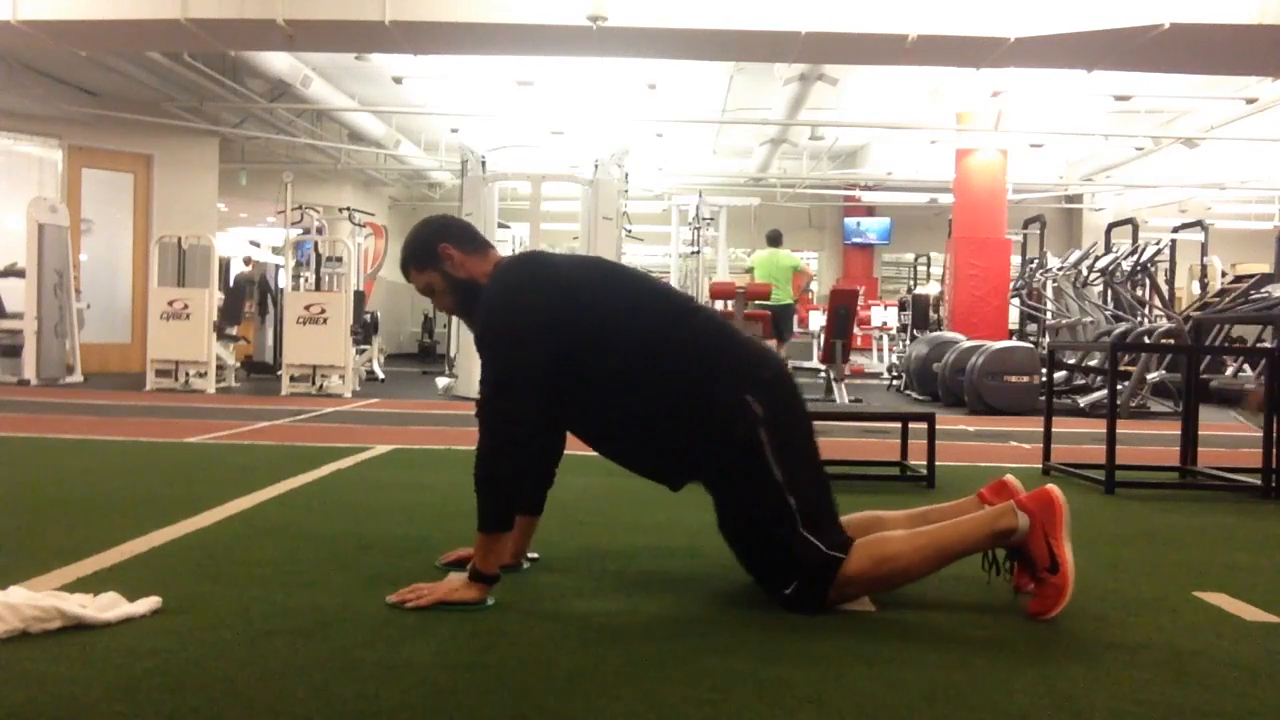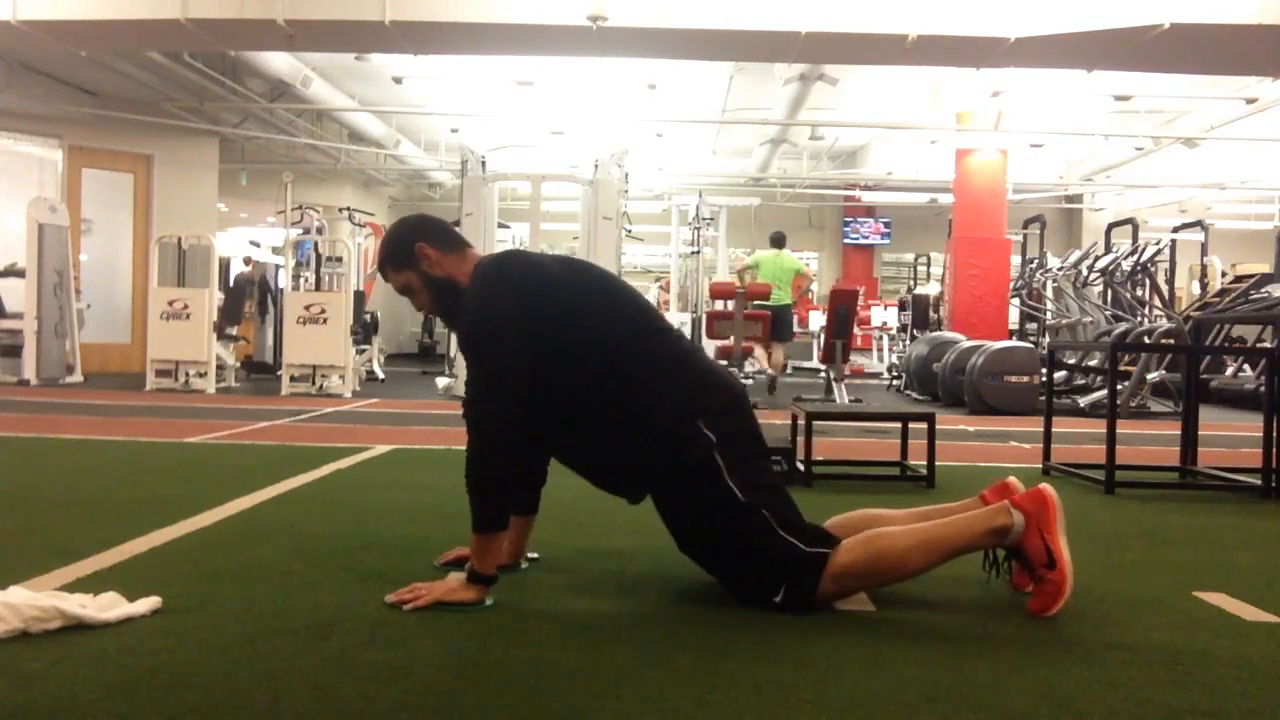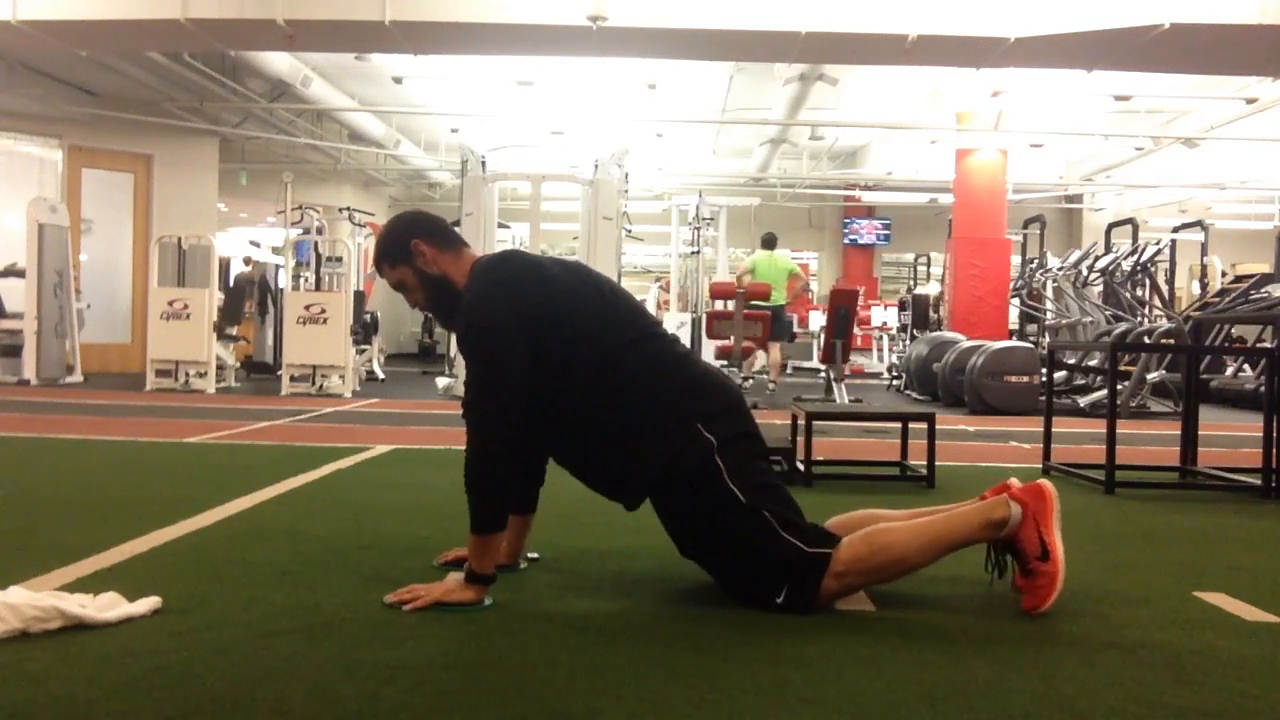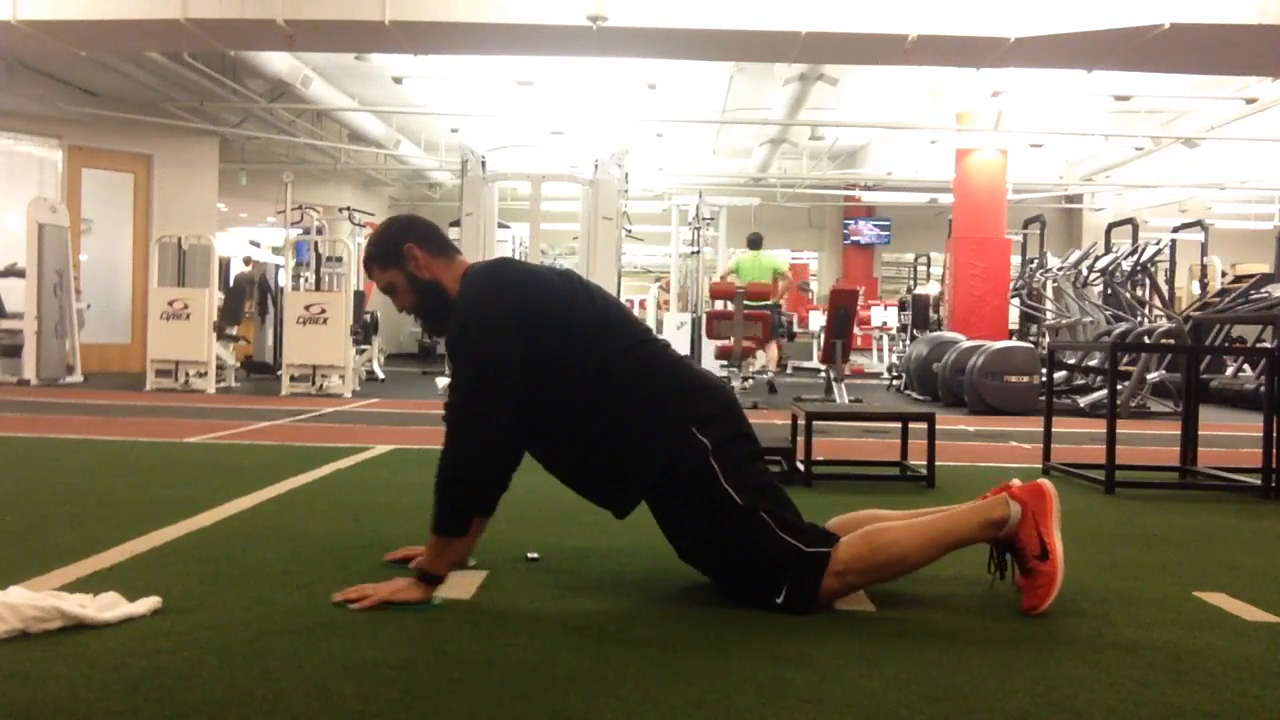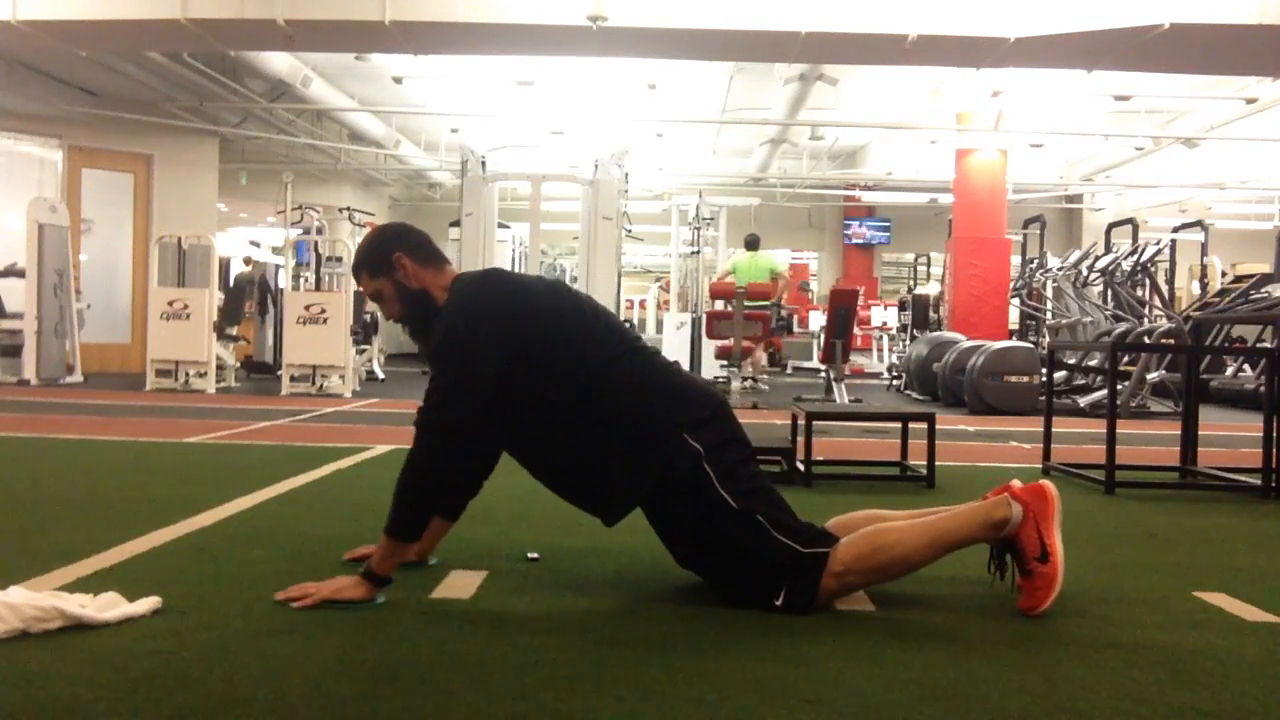
dt=0.4s
person 1, frame 1
left shoulder: (511, 298)
right shoulder: (536, 290)
left elbow: (507, 437)
right elbow: (539, 434)
left wrist: (481, 575)
right wrist: (511, 547)
left hip: (738, 407)
right hip: (731, 408)
left knee: (816, 580)
right knee: (817, 542)
left ankle: (1017, 521)
right ankle: (987, 507)
person 1, frame 2
left shoulder: (494, 296)
right shoulder: (519, 288)
left elbow: (495, 436)
right elbow: (528, 432)
left wrist: (478, 575)
right wrist: (508, 546)
left hip: (690, 433)
right hip: (687, 430)
left knee: (809, 579)
right knee: (809, 546)
left ankle: (1011, 521)
right ankle: (987, 506)
person 1, frame 3
left shoulder: (491, 295)
right shoulder: (516, 286)
left elbow: (494, 438)
right elbow: (525, 434)
left wrist: (477, 576)
right wrist: (505, 548)
left hip: (688, 436)
right hip: (685, 433)
left knee: (814, 579)
right knee: (810, 544)
left ankle: (1007, 514)
right ankle: (991, 509)
person 1, frame 4
left shoulder: (483, 305)
right shoulder: (505, 297)
left elbow: (474, 444)
right elbow: (497, 444)
left wrist: (427, 574)
right wrist: (452, 545)
left hip: (683, 442)
right hip: (681, 439)
left knee: (813, 578)
right knee: (812, 547)
left ankle: (1007, 514)
right ankle: (995, 508)
person 1, frame 5
left shoulder: (473, 316)
right shoulder: (491, 309)
left elbow: (442, 449)
right elbow: (466, 453)
left wrist: (373, 575)
right wrist: (412, 545)
left hip: (676, 449)
right hip: (674, 446)
left knee: (812, 578)
right knee: (807, 547)
left ankle: (1007, 515)
right ankle: (992, 511)
